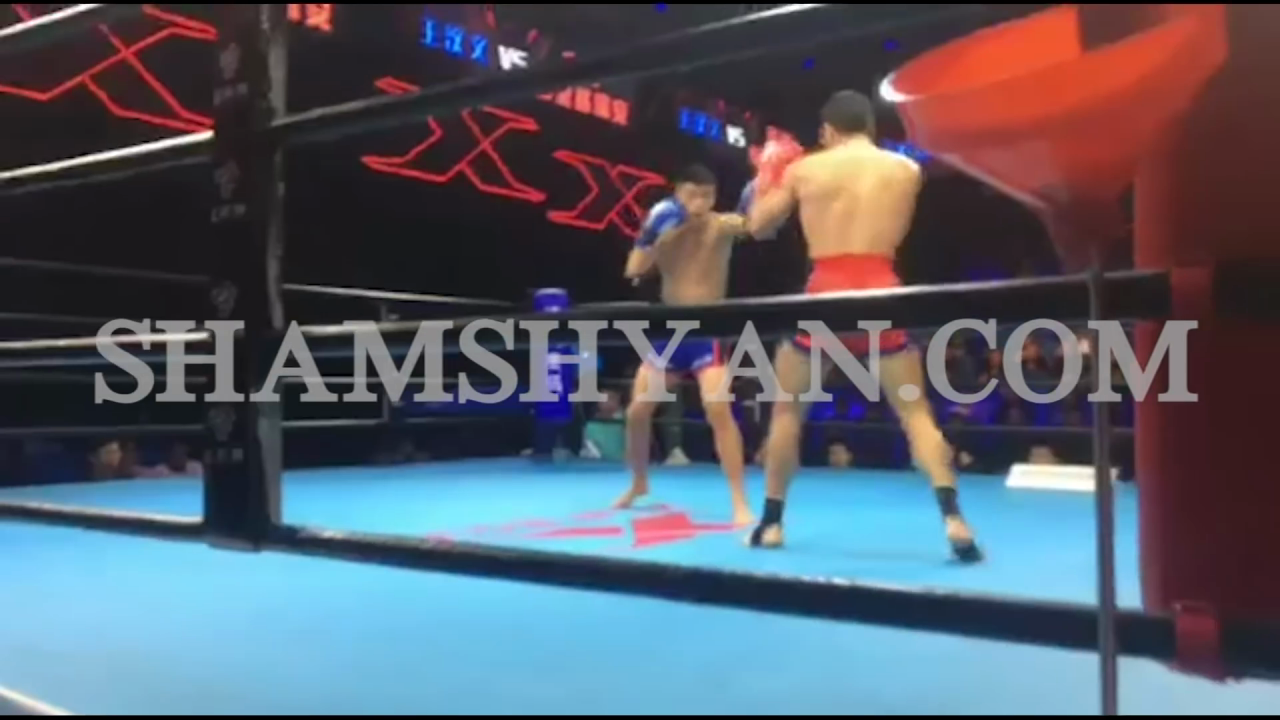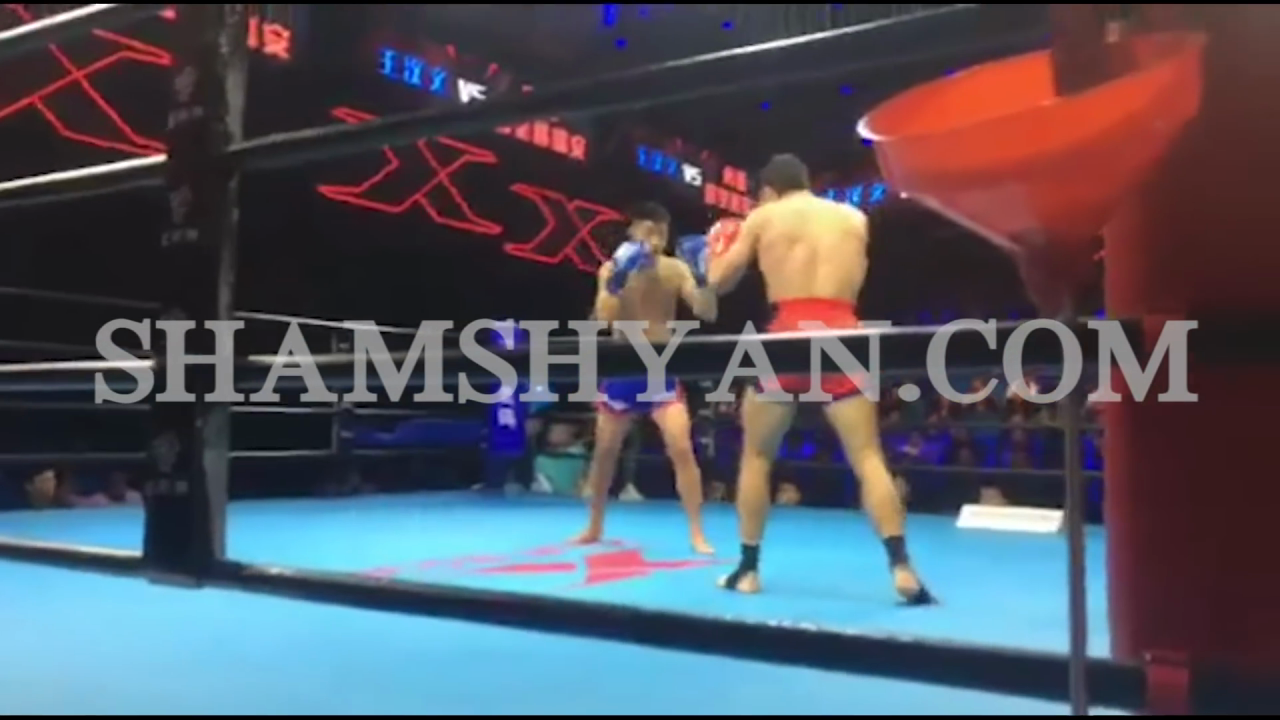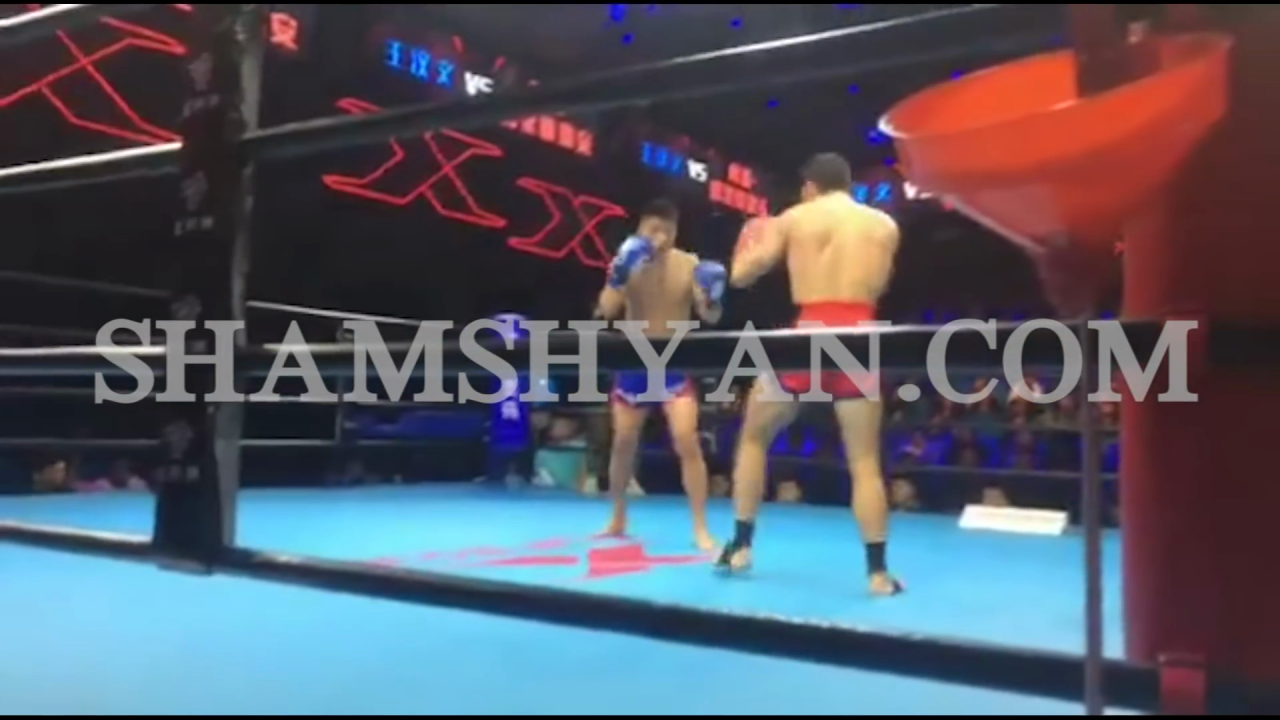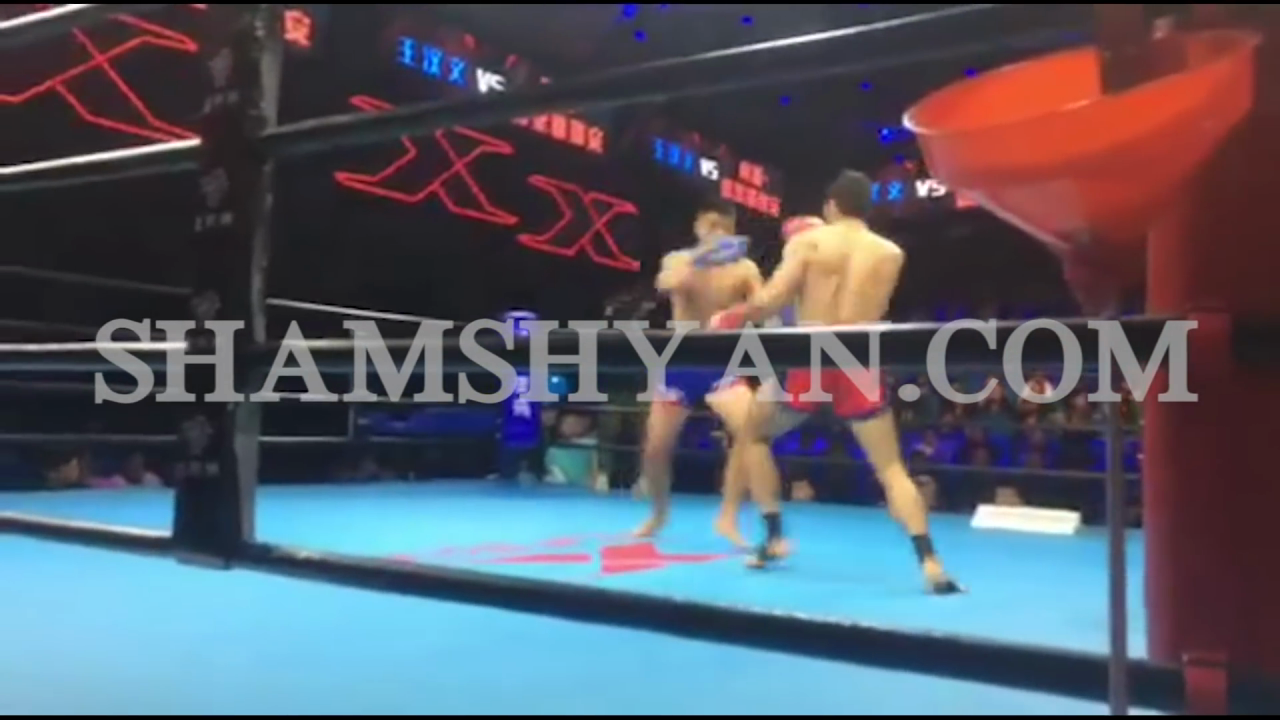
dt=0.5s
person 1, frame 1
left shoulder: (804, 168)
right shoulder: (906, 169)
left elbow: (757, 226)
left wrist: (768, 179)
left hip: (826, 295)
right hip: (879, 295)
left knee: (787, 410)
right knee: (916, 413)
left ankle: (773, 523)
right ankle: (953, 519)
person 1, frame 2
left shoulder: (760, 220)
right shoulder: (855, 219)
left elbow: (718, 282)
left wrist: (718, 252)
left hip: (785, 338)
right hip: (840, 336)
left knee: (756, 456)
right knee: (868, 461)
left ankle: (748, 568)
right ankle: (903, 569)
person 1, frame 3
left shoulder: (793, 219)
right shoulder: (885, 225)
left elbow: (741, 275)
left wrist: (748, 245)
left knee: (753, 439)
right knee: (864, 462)
left ankle: (741, 544)
right ankle: (878, 571)
person 1, frame 4
left shoulder: (813, 243)
right shoulder: (891, 255)
left elbow: (770, 300)
left wrist: (736, 315)
left hip: (812, 361)
right hip: (857, 366)
left knee: (752, 435)
right knee: (892, 471)
left ankle: (775, 536)
right ankle: (930, 561)
person 2, frame 1
left shoulder: (723, 226)
right shoulder: (666, 230)
right elbow: (632, 271)
right wrist: (650, 234)
left hip: (707, 333)
left knee: (719, 412)
right knee: (636, 413)
left ankle: (740, 503)
right ankle: (638, 484)
person 2, frame 2
left shoulder: (676, 269)
right shoulder: (613, 267)
left elbow: (708, 314)
right elbow: (602, 316)
left wrist: (704, 278)
right wrist: (618, 279)
right hip: (622, 372)
left knee: (681, 450)
right knee: (604, 451)
left ankle: (697, 534)
right ankle: (594, 527)
person 2, frame 3
left shoulder: (689, 264)
right shoulder: (630, 262)
left elbow: (710, 317)
right elbow: (606, 309)
left wrist: (714, 297)
right wrist: (620, 272)
left knee: (687, 444)
right knee: (622, 445)
left ankle: (701, 529)
right ankle: (618, 520)
person 2, frame 4
left shoulder: (743, 268)
right shoulder: (676, 260)
right elbow: (666, 285)
right wrist: (703, 258)
right hip: (680, 363)
right knee: (655, 450)
left ankle: (727, 520)
right ankle: (657, 516)
